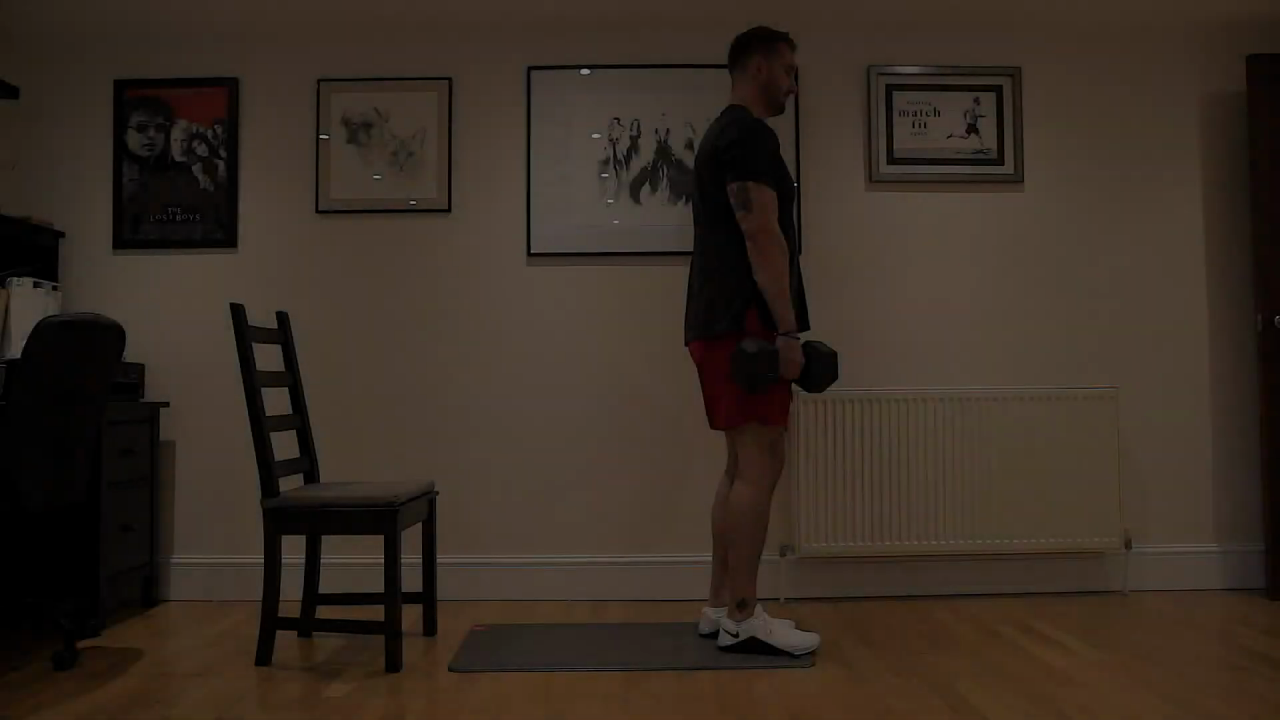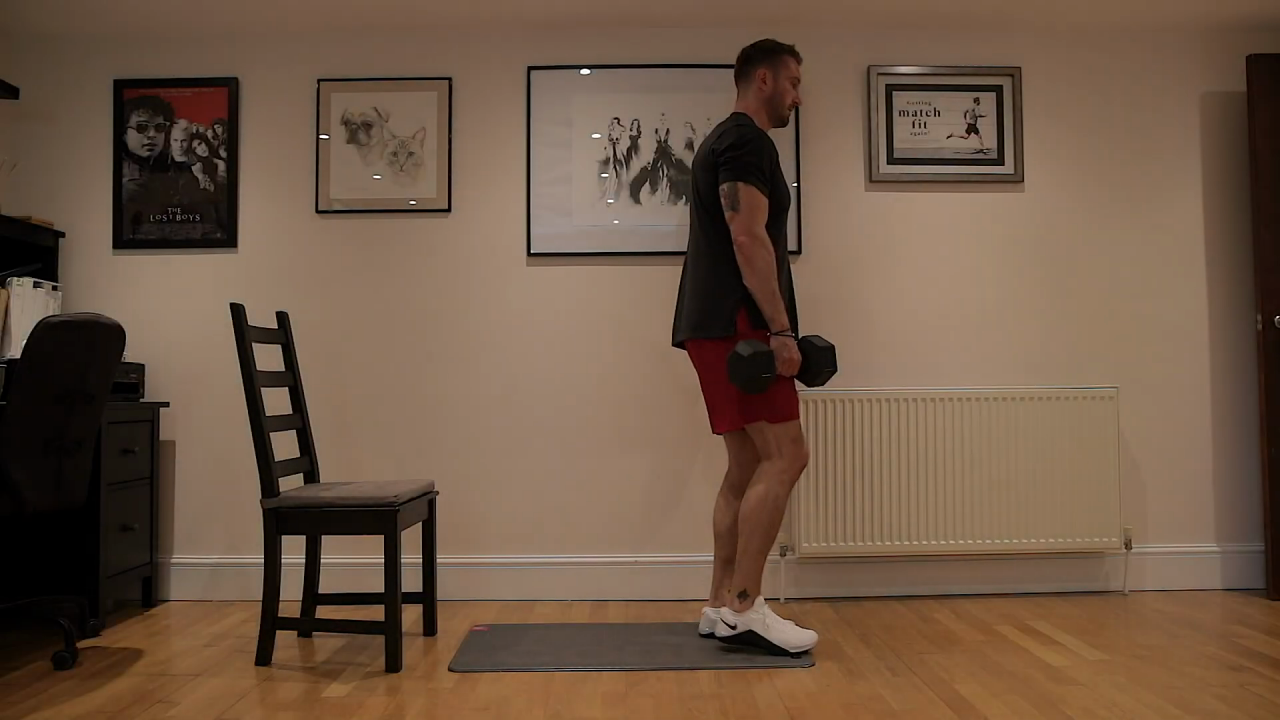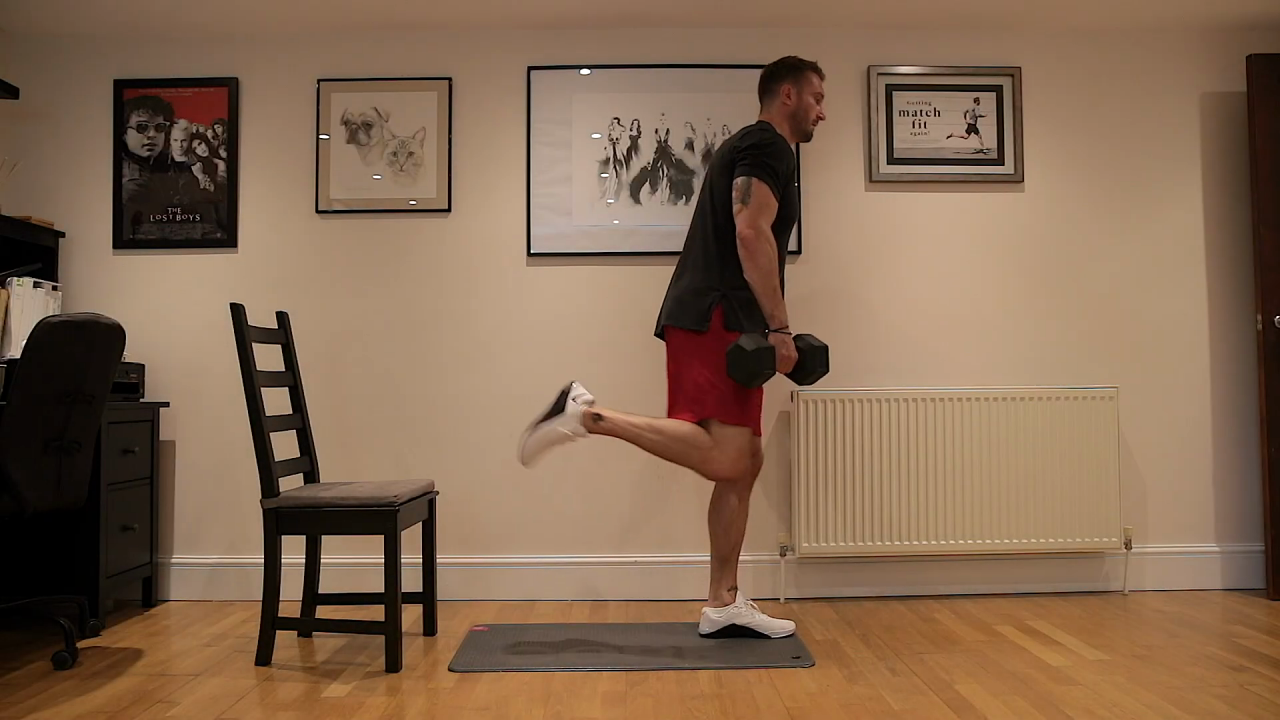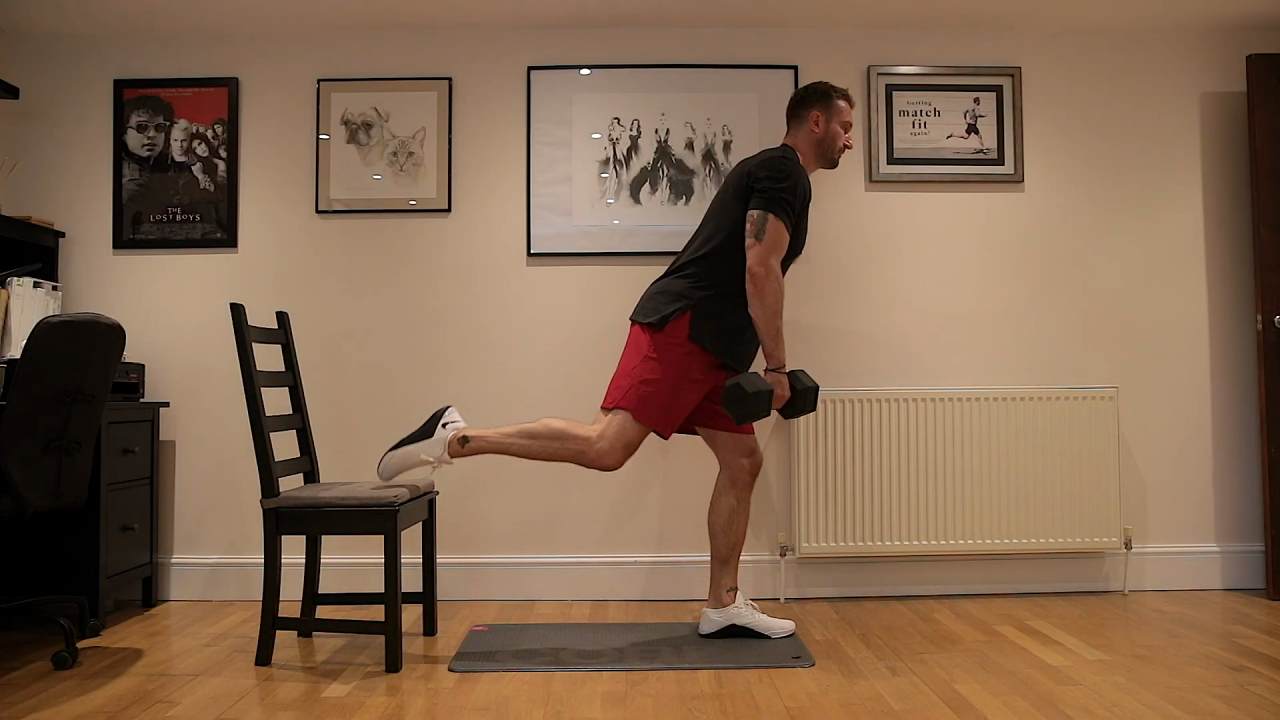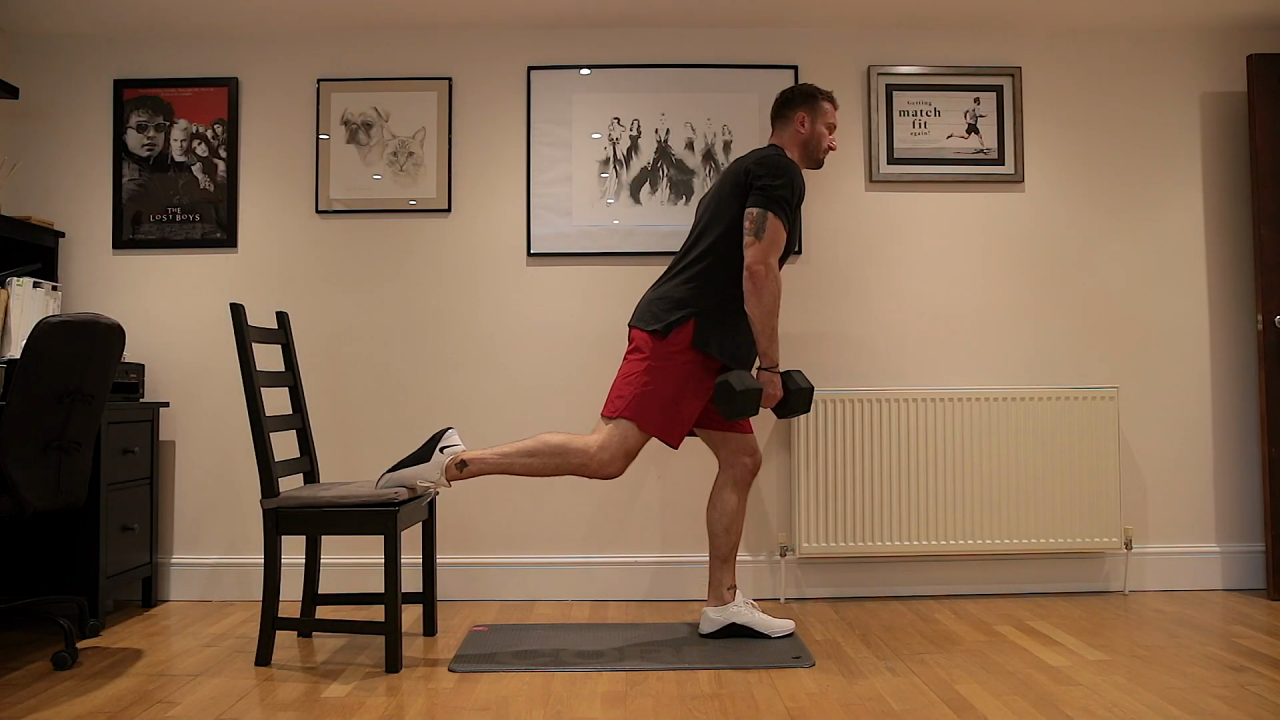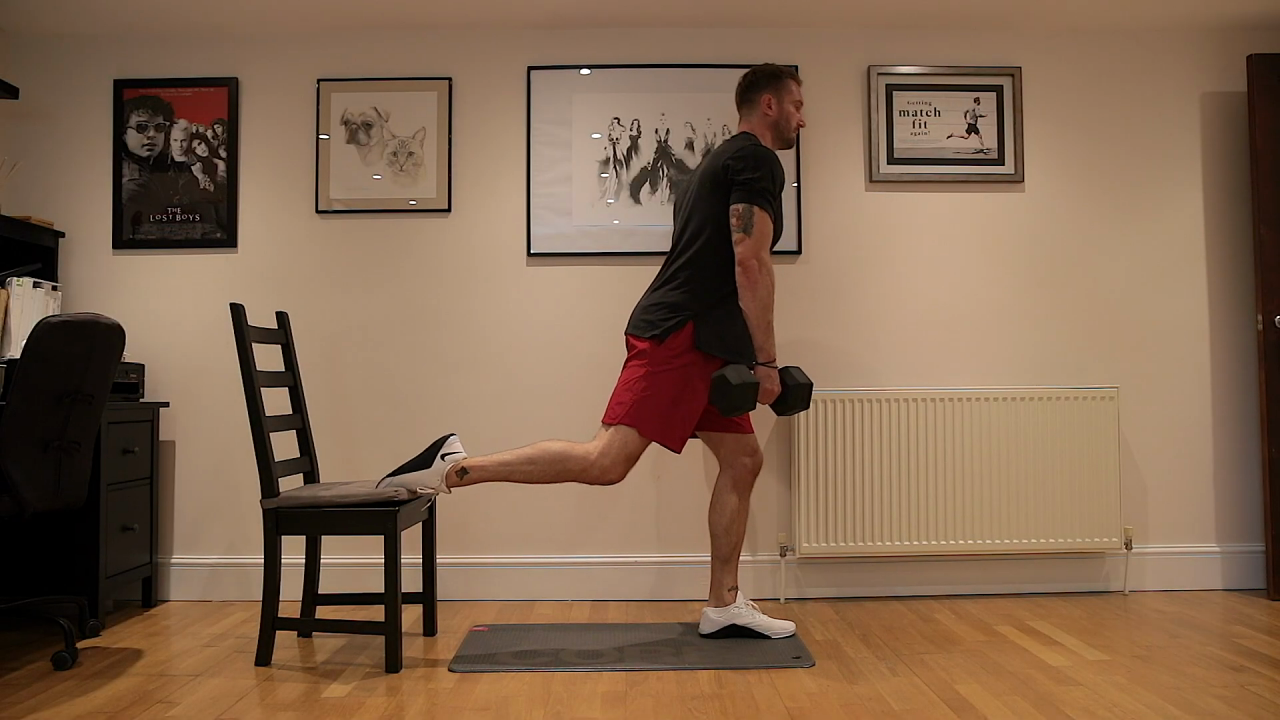
dt=0.5s
person 1, frame 1
left shoulder: (725, 134)
right shoulder: (750, 134)
right elbow: (762, 236)
right wrist: (787, 332)
left hip: (721, 320)
right hip: (743, 321)
left knee: (744, 465)
right knee: (759, 465)
left ankle: (722, 606)
right ankle: (742, 618)
person 1, frame 2
left shoulder: (728, 142)
right shoulder: (747, 141)
right elbow: (749, 240)
left wrist: (768, 329)
right wrist: (780, 331)
left hip: (720, 323)
right hip: (735, 323)
left knee: (748, 465)
right knee: (785, 458)
left ankle: (723, 605)
right ankle: (742, 609)
person 1, frame 3
left shoulder: (757, 150)
right shoulder: (765, 145)
right elbow: (752, 235)
left wrist: (765, 331)
right wrist: (779, 330)
left hip: (722, 322)
right hip: (712, 318)
left knee: (742, 463)
right knee: (725, 461)
left ankle: (723, 604)
right ankle: (587, 414)
person 1, frame 4
left shoulder: (772, 174)
right shoulder: (783, 173)
right elbow: (760, 271)
left wrist: (759, 359)
right wrist: (777, 367)
left hip: (707, 341)
right hip: (681, 327)
left knee: (743, 462)
right knee: (605, 446)
left ankle: (723, 605)
right ankle: (455, 438)
person 1, frame 5
left shoulder: (753, 172)
right shoulder: (779, 171)
right elbow: (758, 268)
left wrist: (749, 358)
right wrist: (769, 365)
left hip: (701, 341)
right hip: (681, 333)
left knee: (742, 460)
right knee: (605, 455)
left ankle: (723, 605)
right ankle: (454, 460)
person 1, frame 6
left shoulder: (724, 163)
right shoulder: (758, 162)
right elbow: (751, 264)
right wrist: (766, 361)
left hip: (697, 340)
right hip: (680, 336)
left knee: (743, 460)
right knee: (605, 462)
left ankle: (723, 606)
right ankle: (454, 468)
